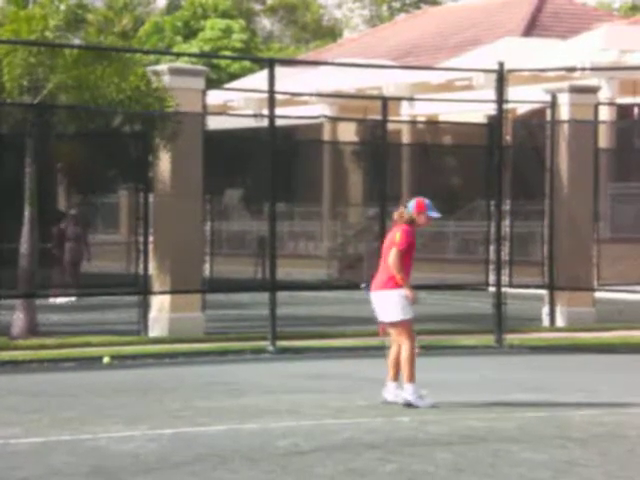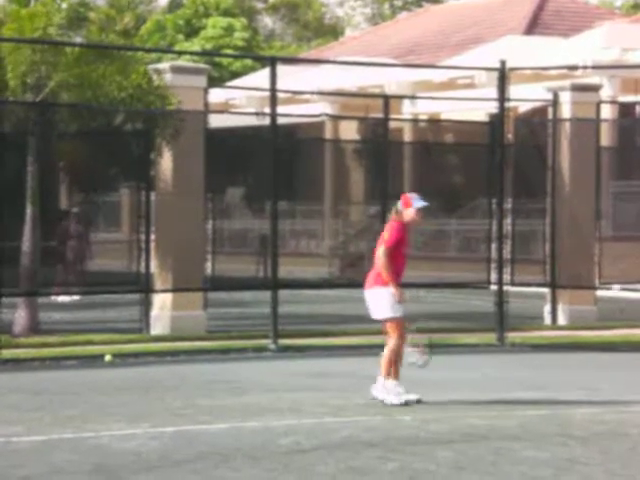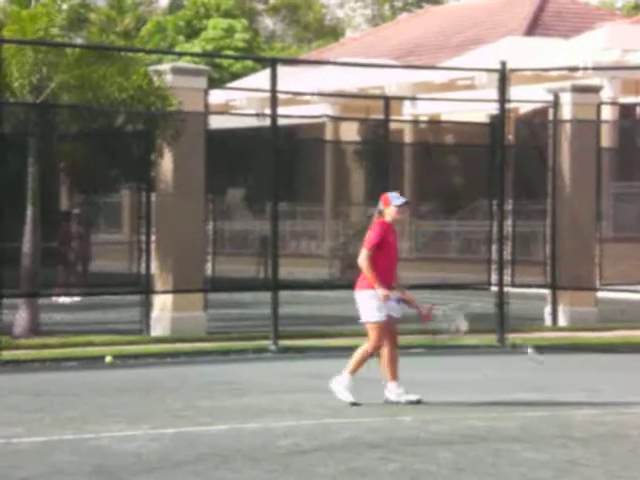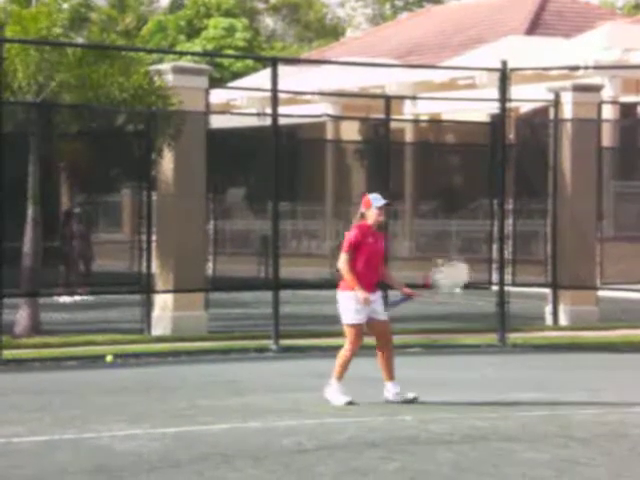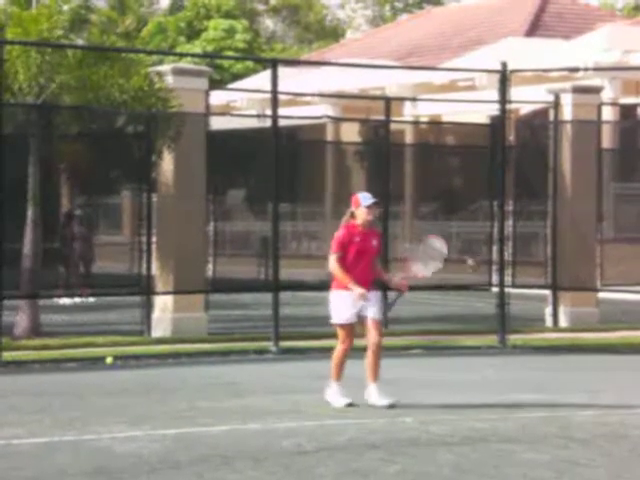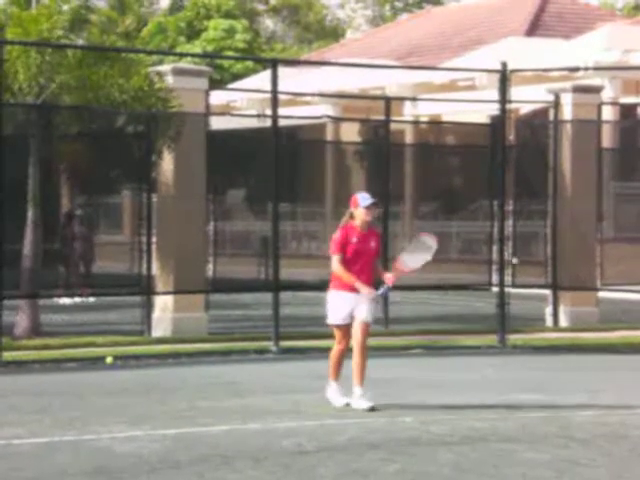
dt=0.2s
person 1, frame 1
left shoulder: (396, 231)
right shoulder: (406, 230)
right elbow: (393, 260)
right wrist: (407, 287)
left hip: (379, 290)
right hip: (391, 290)
left knee: (398, 342)
right knee: (408, 341)
left ankle: (392, 389)
right ankle: (410, 392)
person 1, frame 2
left shoulder: (399, 229)
right shoulder: (396, 227)
right elbow: (381, 257)
right wrist: (394, 285)
left hip: (383, 289)
right hip: (382, 288)
left knee: (397, 338)
right knee: (397, 338)
left ankle: (392, 387)
right ankle: (382, 384)
person 1, frame 3
left shoulder: (391, 231)
right shoulder: (379, 228)
right elbow: (363, 260)
left wrist: (401, 291)
right wrist: (379, 287)
left hip: (381, 292)
right hip: (370, 292)
left knee: (391, 340)
right knee: (375, 343)
left ankle: (393, 389)
right ankle: (342, 380)
person 1, frame 4
left shoulder: (380, 236)
right shoulder: (357, 232)
right elbow: (342, 264)
left wrist: (401, 287)
right wrist: (358, 289)
left hip: (372, 295)
right hip: (352, 294)
left knee: (386, 341)
right knee: (353, 343)
left ankle: (391, 389)
right ankle: (333, 387)
person 1, frame 5
left shoulder: (375, 234)
right shoulder: (345, 232)
right elbow: (333, 265)
left wrist: (391, 281)
right wrist: (353, 287)
left hip: (369, 294)
right hip: (344, 293)
left knee: (375, 341)
right knee: (345, 343)
left ankle: (372, 390)
right ankle: (333, 389)
person 1, frame 6
left shoulder: (375, 235)
right shoulder: (343, 233)
right elbow: (336, 266)
left wrist: (385, 276)
right wrist: (360, 286)
left hip: (365, 296)
right hip: (341, 293)
left knee: (360, 343)
right knee: (342, 344)
left ankle: (358, 393)
right ankle: (333, 387)
